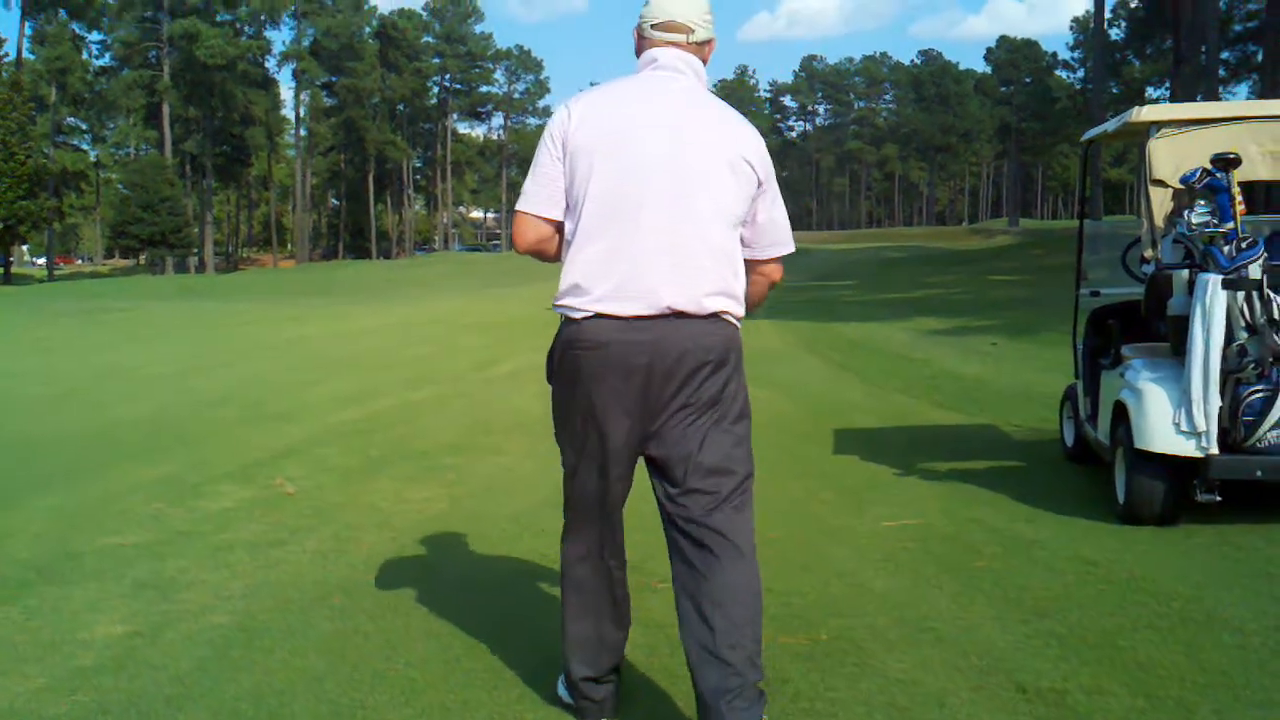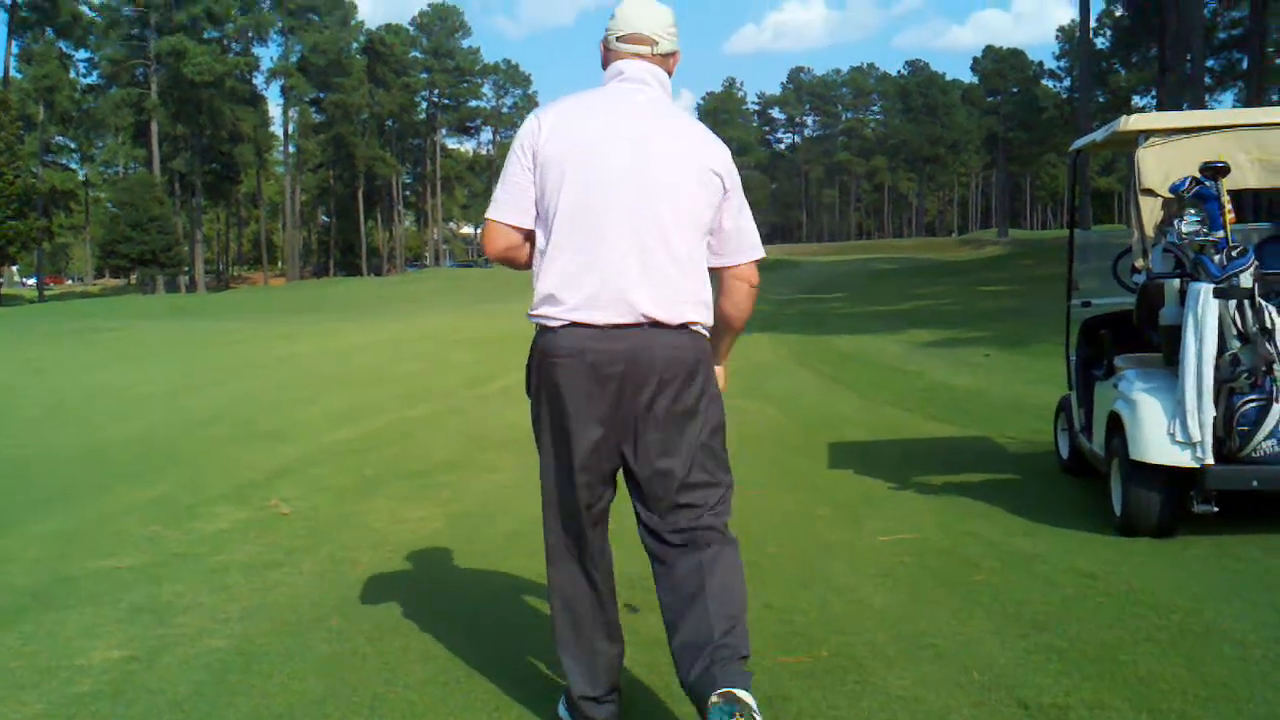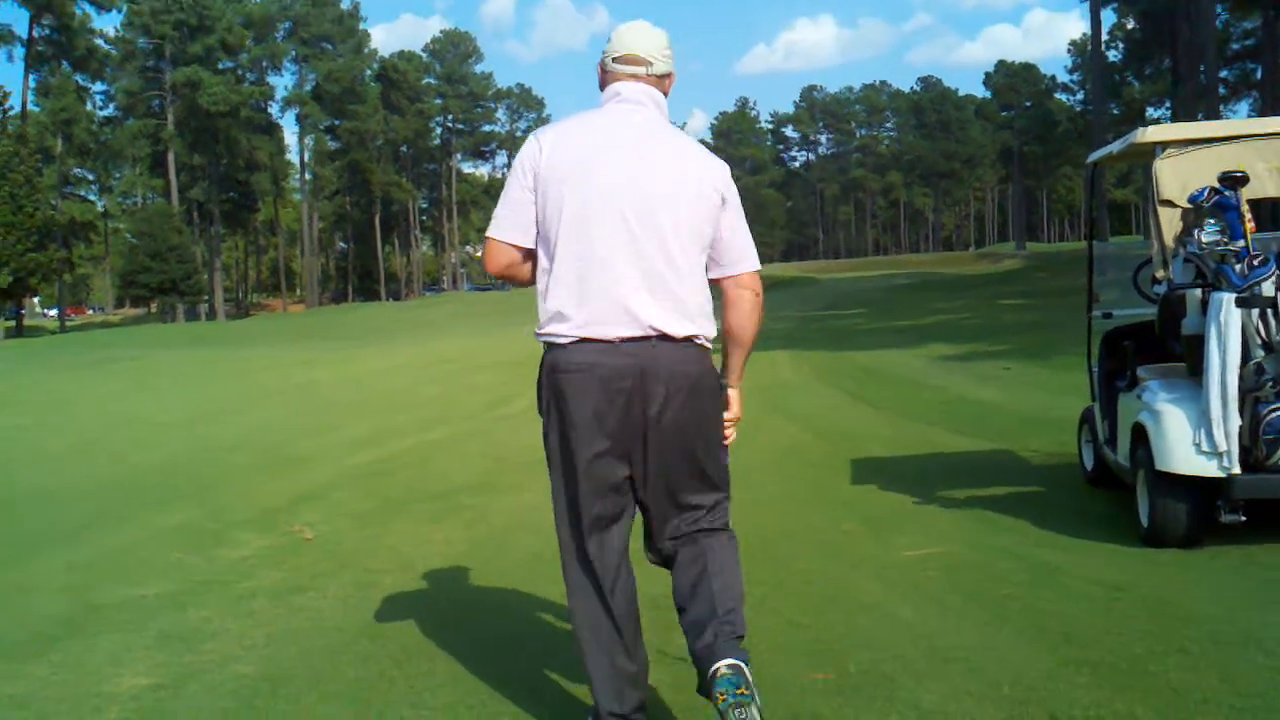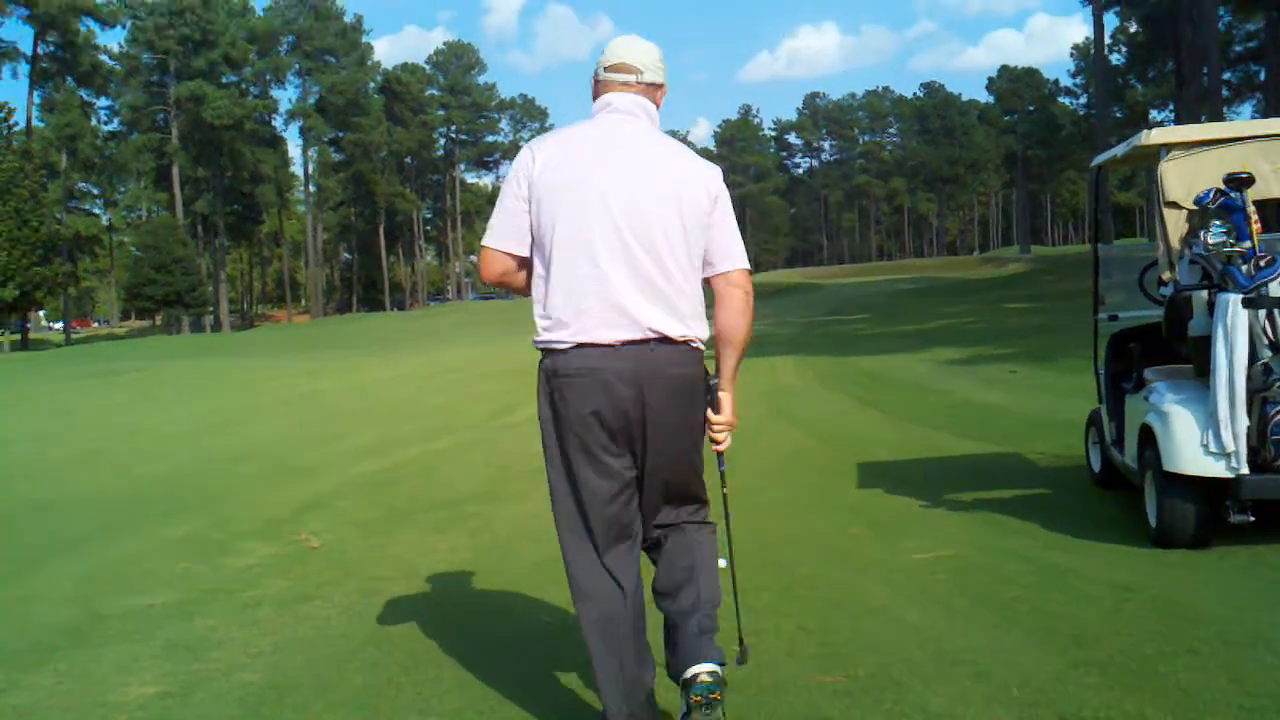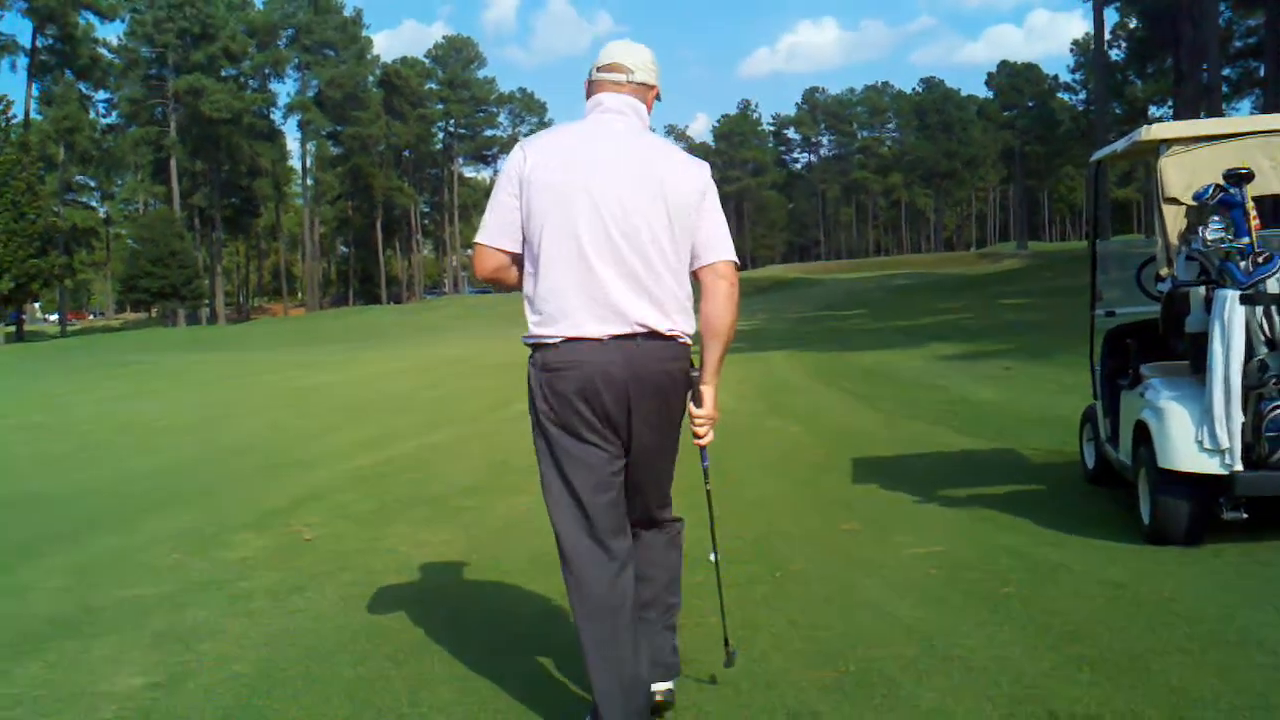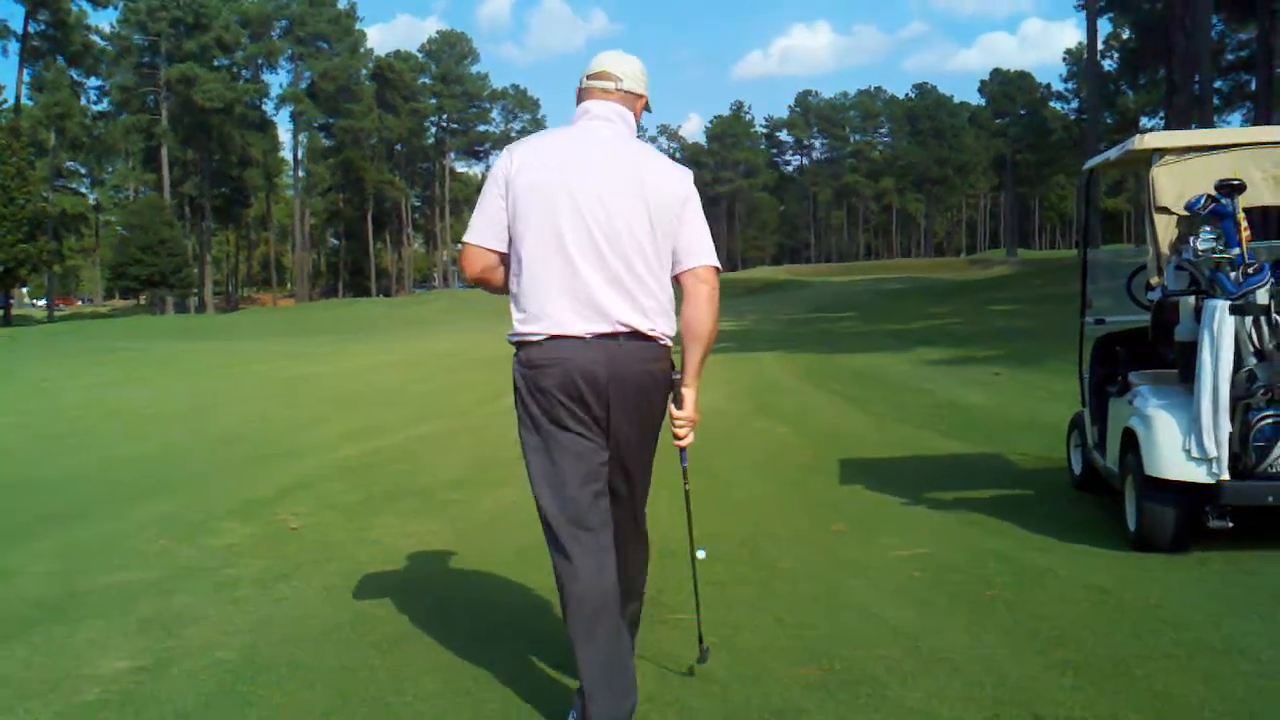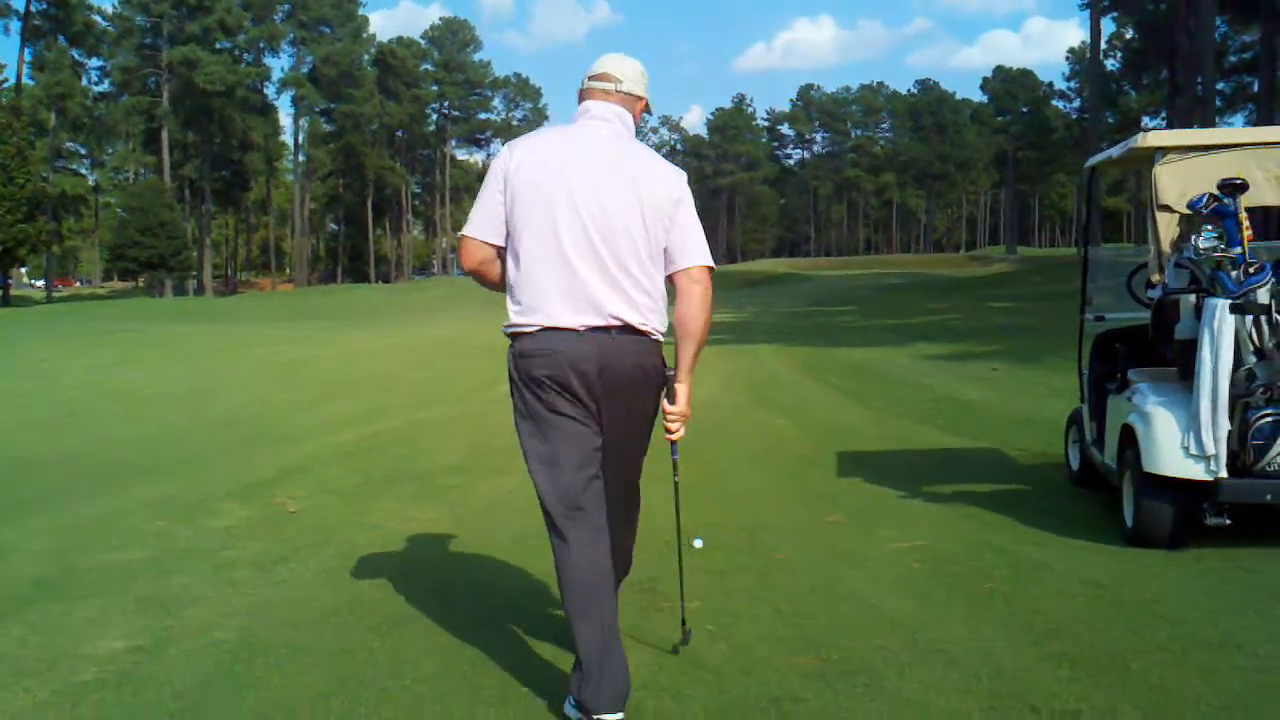
dt=0.1s
person 1, frame 1
left shoulder: (578, 113)
right shoulder: (740, 132)
left elbow: (529, 236)
right elbow: (767, 269)
left hip: (598, 342)
right hip: (704, 348)
left knee: (593, 518)
right knee: (716, 532)
person 1, frame 2
left shoulder: (548, 125)
right shoulder: (706, 145)
left elbow: (500, 243)
right elbow: (741, 277)
right wrist: (718, 361)
left hip: (573, 350)
right hip: (677, 353)
left knee: (579, 527)
right knee: (695, 524)
person 1, frame 3
left shoulder: (548, 144)
right shoulder: (704, 162)
left elbow: (500, 260)
right elbow: (744, 289)
right wrist: (732, 384)
left hip: (581, 366)
right hip: (681, 367)
left knee: (594, 545)
right knee: (697, 525)
right ankle: (726, 659)
person 1, frame 4
left shoulder: (541, 156)
right shoulder: (696, 169)
left elbow: (496, 269)
right elbow: (735, 288)
right wrist: (726, 390)
left hip: (580, 372)
right hip: (674, 367)
left knee: (599, 546)
right knee: (678, 521)
right ankle: (699, 659)
person 1, frame 5
left shoulder: (533, 154)
right shoulder: (685, 166)
left elbow: (489, 265)
right elbow: (720, 281)
right wrist: (710, 382)
left hip: (568, 364)
right hip: (660, 362)
left knee: (593, 538)
right knee: (651, 518)
person 1, frame 6
left shoulder: (520, 158)
right shoulder: (668, 174)
left elbow: (476, 264)
right elbow: (701, 284)
right wrist: (691, 384)
left hip: (553, 362)
right hip: (640, 362)
left knee: (579, 528)
right knee: (624, 512)
right ankle: (612, 652)
person 1, frame 7
left shoulder: (520, 154)
right shoulder: (663, 173)
left elbow: (474, 257)
right elbow: (694, 283)
right wrist: (684, 379)
left hip: (546, 353)
right hip: (633, 355)
left knee: (575, 514)
right knee: (615, 502)
right ankle: (597, 645)
